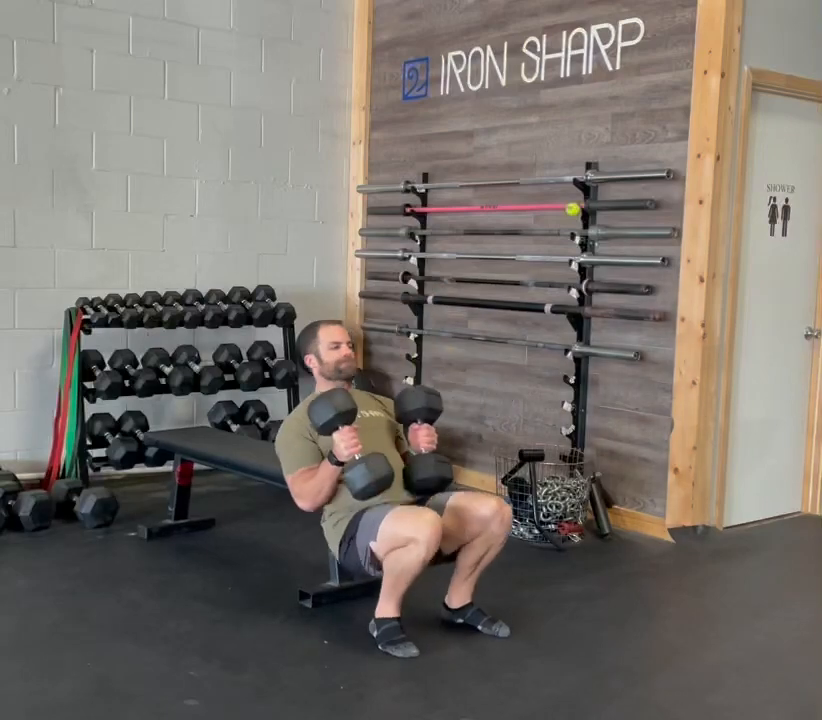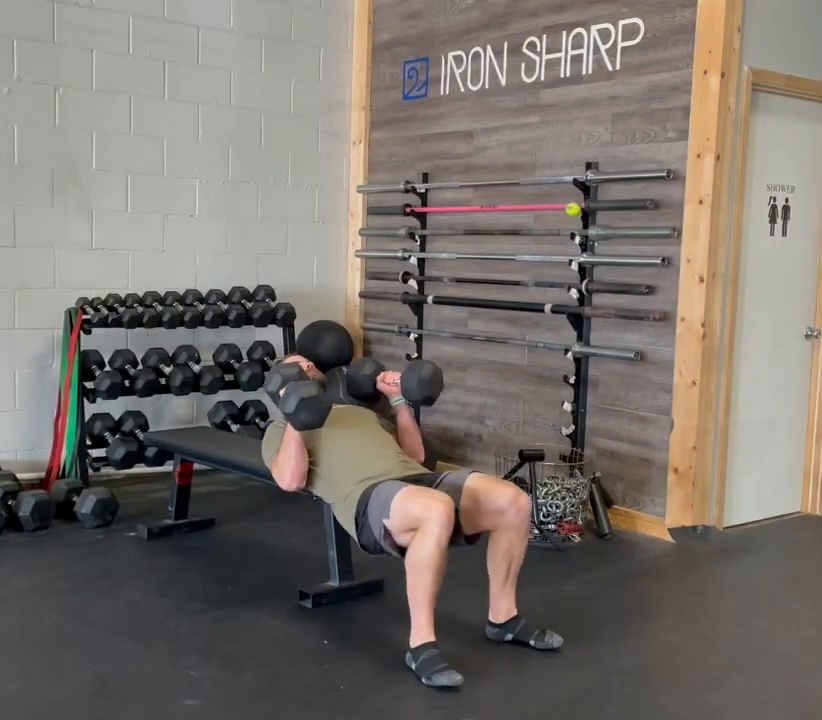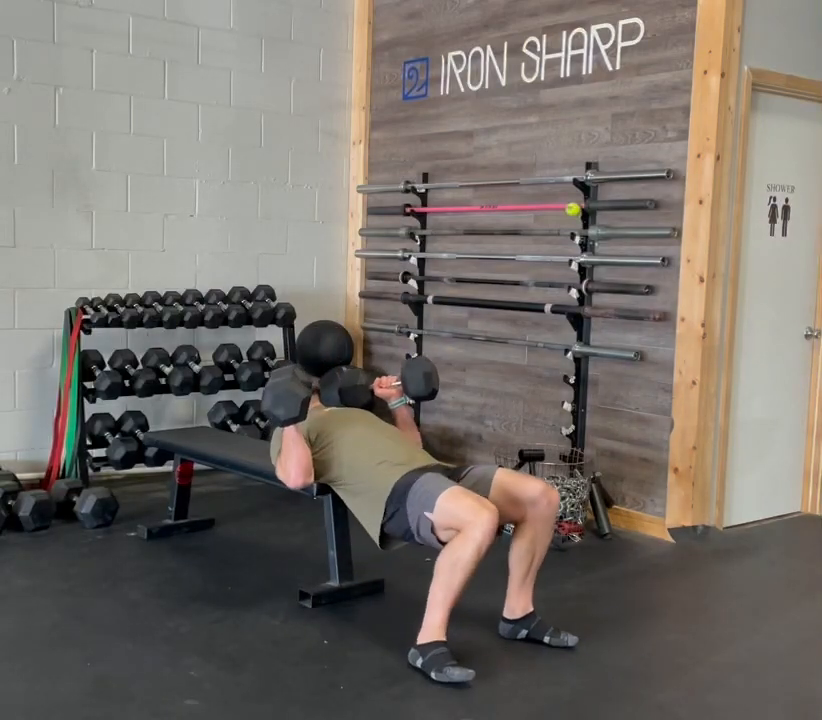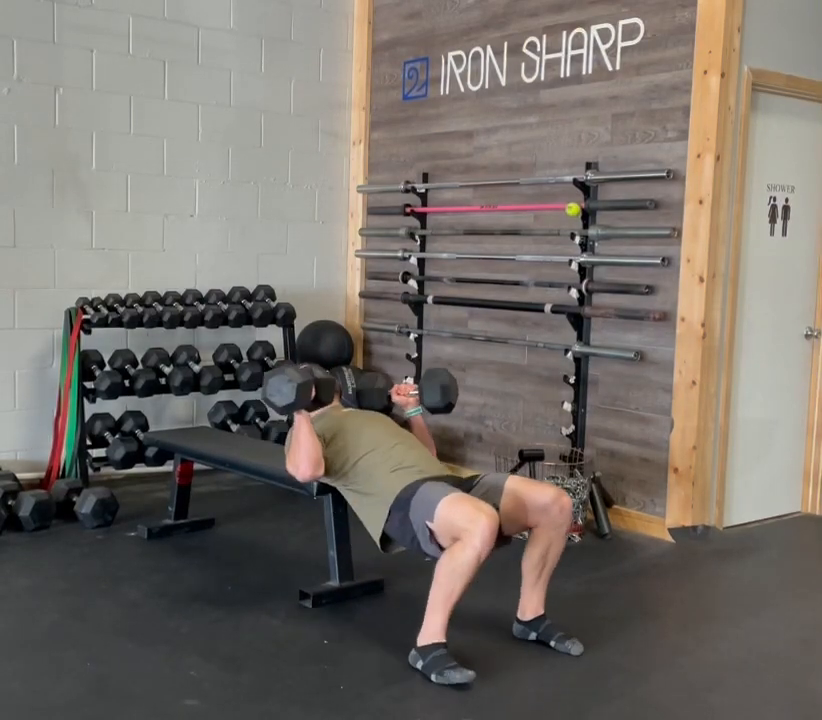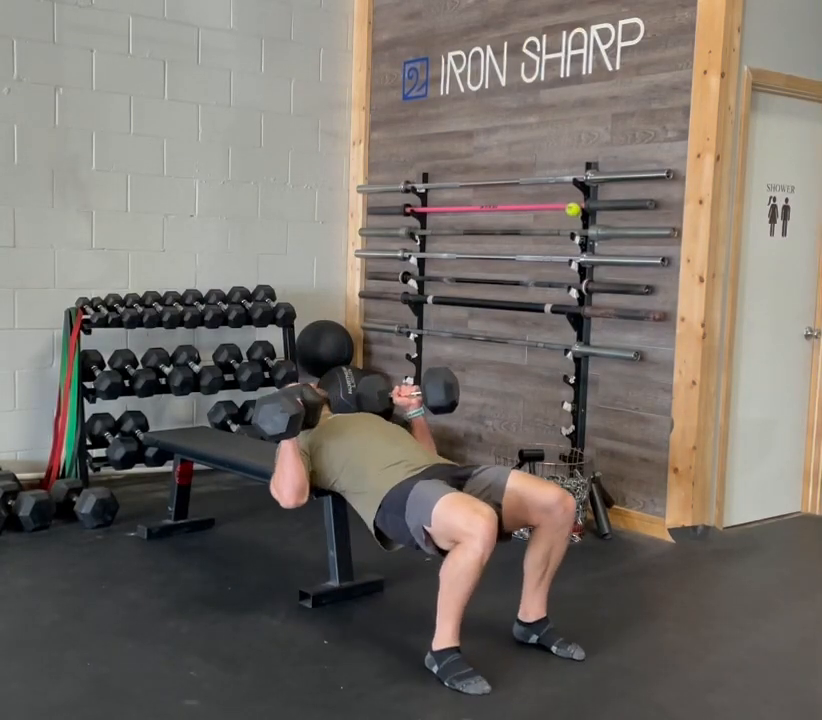
dt=1s
person 1, frame 1
left shoulder: (381, 404)
right shoulder: (299, 424)
right elbow: (307, 499)
left wrist: (419, 448)
right wrist: (335, 457)
left hip: (410, 503)
right hip: (358, 524)
left knee: (495, 513)
right knee: (426, 527)
left ankle: (458, 602)
right ankle: (386, 616)
person 1, frame 2
left shoulder: (361, 411)
right shoulder: (282, 429)
left elbow: (415, 454)
right elbow: (290, 480)
left wrist: (398, 399)
left hip: (420, 480)
right hip: (370, 496)
left knee: (513, 503)
right knee: (436, 511)
left ankle: (503, 617)
right ankle: (421, 644)
person 1, frame 3
left shoulder: (357, 413)
right shoulder: (289, 433)
right elbow: (298, 478)
left wrist: (396, 401)
left hip: (435, 472)
right hip: (395, 492)
left knee: (542, 498)
right knee: (482, 517)
left ankle: (517, 614)
right ankle: (429, 641)
person 1, frame 4
left shoulder: (371, 416)
right shoulder: (307, 429)
right elbow: (307, 471)
left wrist: (413, 410)
right wrist: (300, 408)
left hip: (448, 484)
right hip: (403, 496)
left knee: (555, 505)
right knee: (481, 525)
left ankle: (530, 617)
right ankle: (429, 642)
person 1, frame 5
left shoulder: (364, 418)
right shoulder: (300, 442)
right elbow: (291, 497)
left wrist: (413, 410)
left hip: (447, 472)
right hip: (400, 490)
left knee: (558, 505)
right knee: (480, 526)
left ankle: (532, 620)
right ankle: (443, 649)
